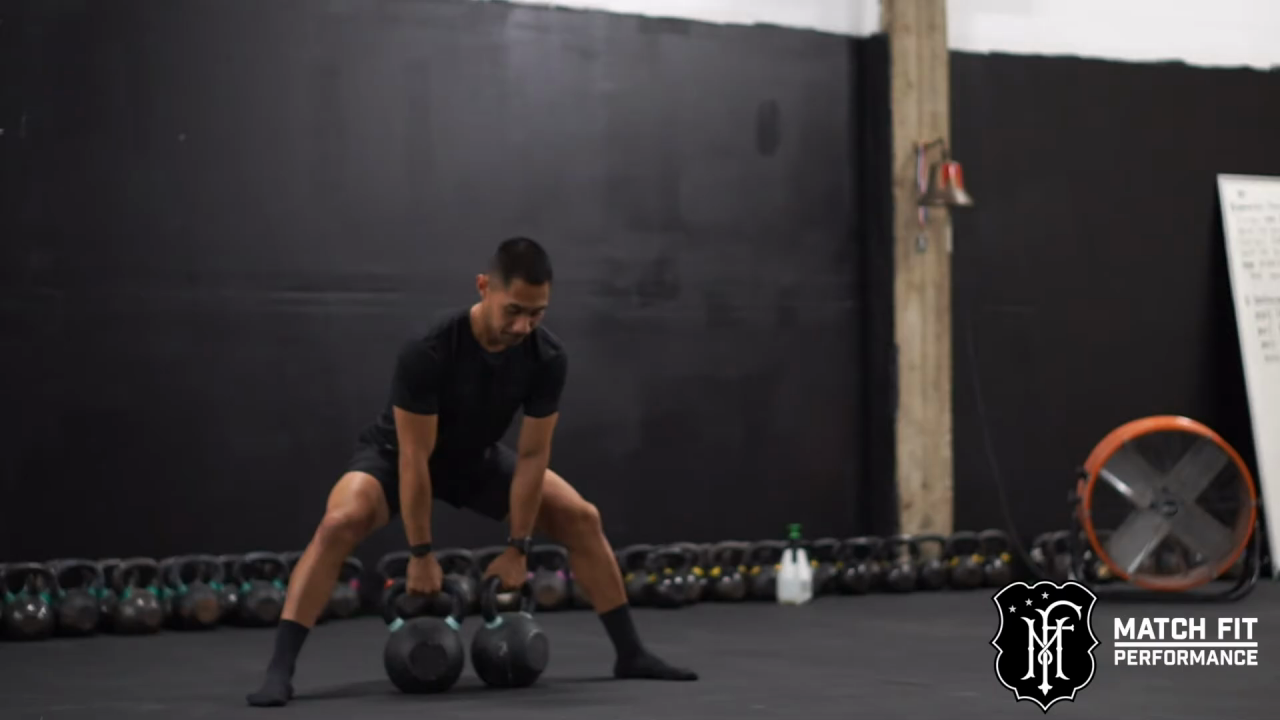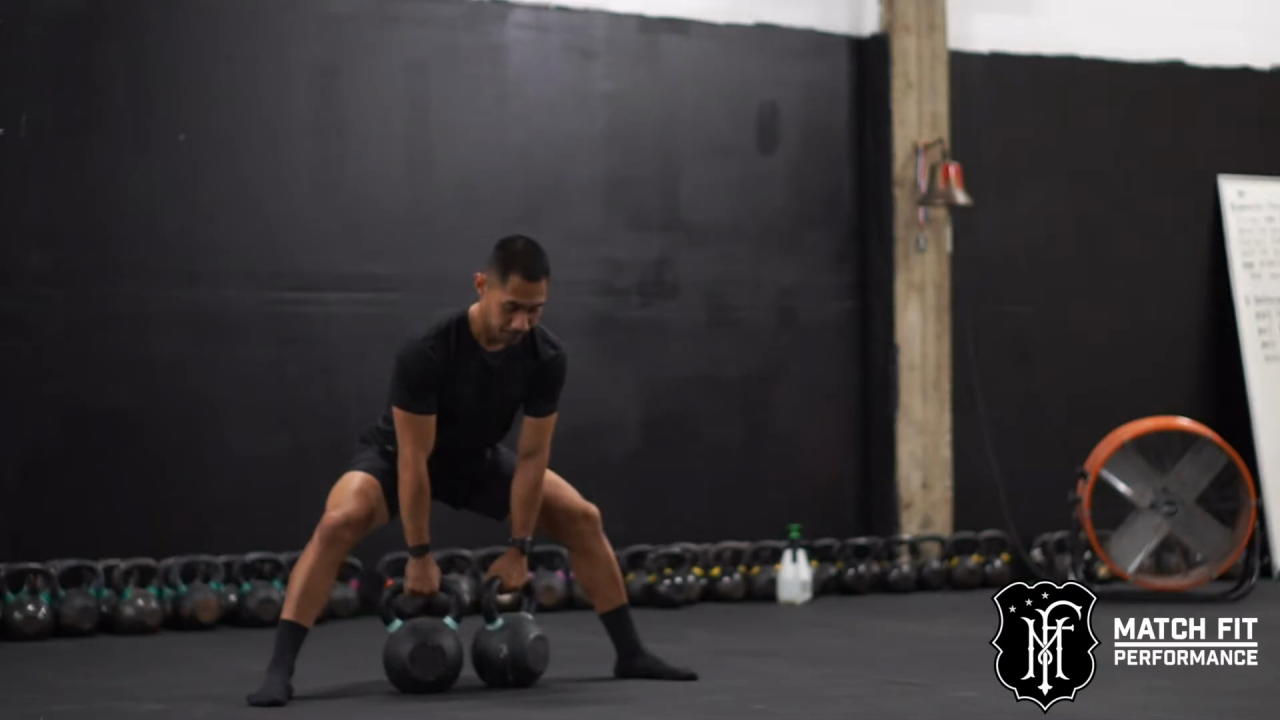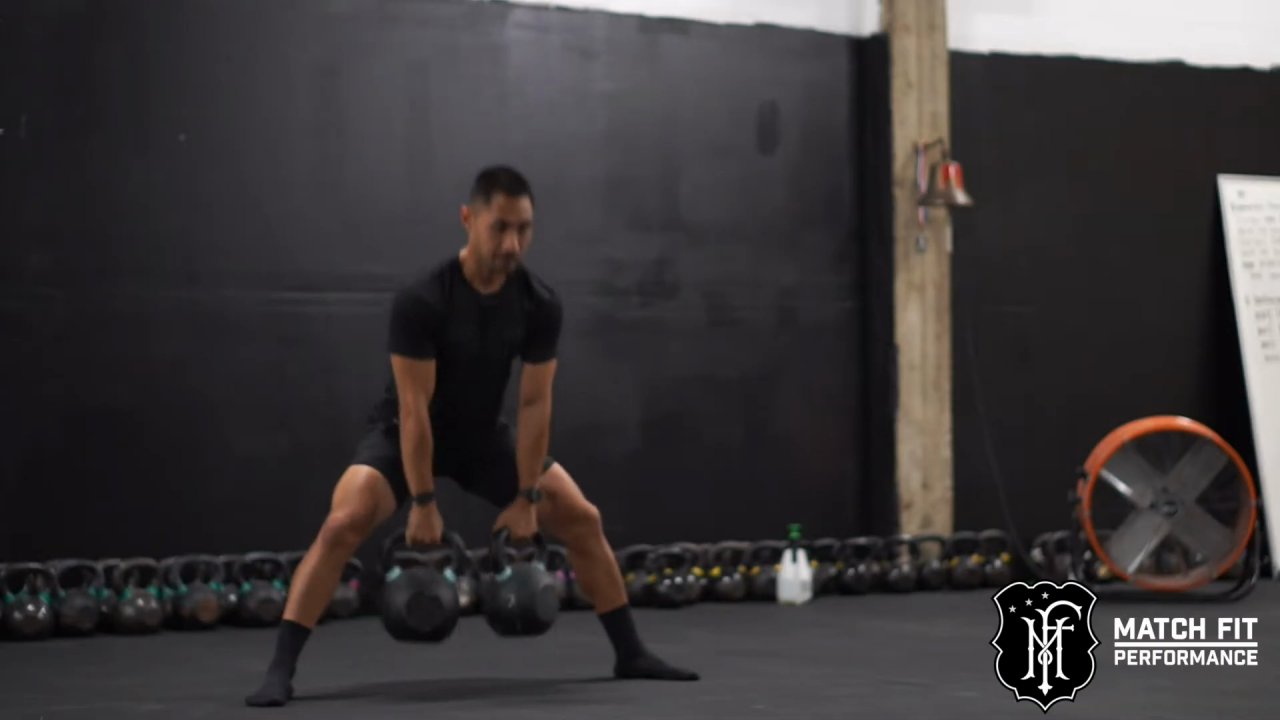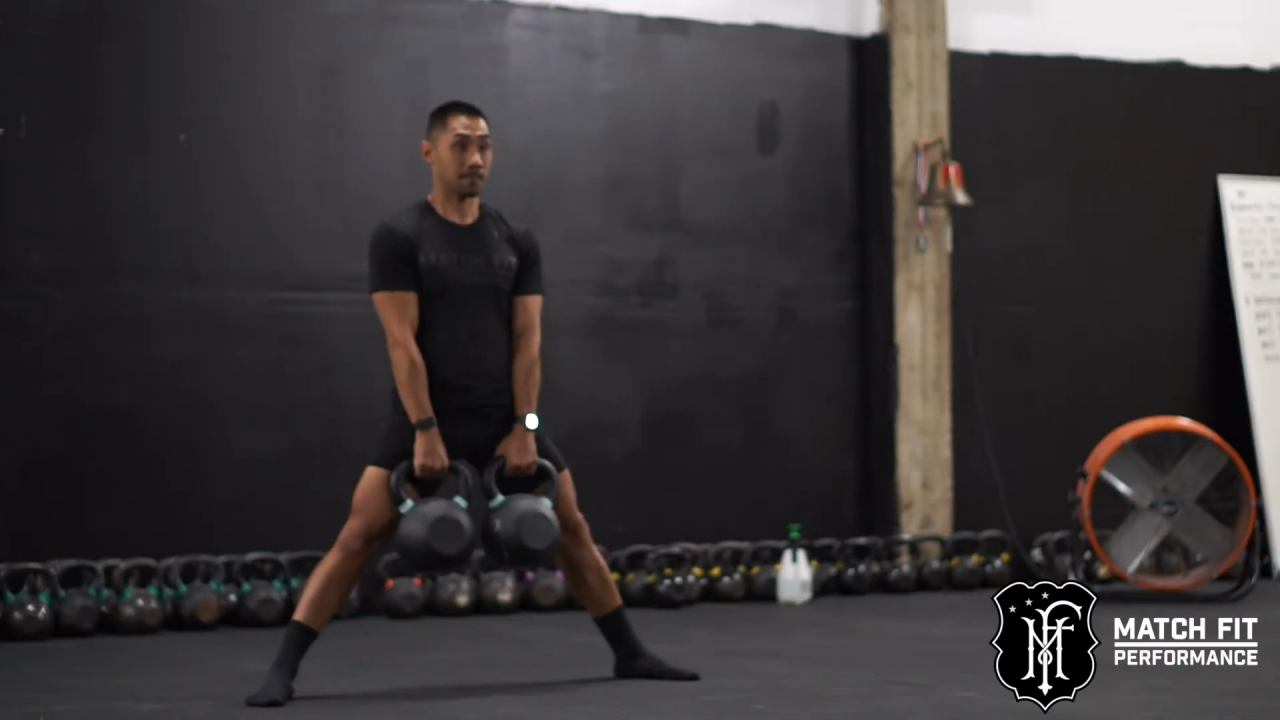
dt=0.5s
person 1, frame 1
left shoulder: (547, 357)
right shoulder: (426, 352)
left elbow: (533, 455)
right elbow: (414, 459)
left wrist: (517, 549)
right wrist: (421, 556)
left hip: (475, 456)
right hip: (396, 453)
left knee: (582, 518)
right knee: (339, 525)
left ankle: (631, 653)
right ankle: (280, 670)
person 1, frame 2
left shoulder: (547, 358)
right shoulder: (425, 353)
left elbow: (532, 457)
right elbow: (413, 461)
left wrist: (517, 550)
right wrist: (420, 556)
left hip: (477, 458)
right hip: (396, 454)
left knee: (583, 519)
right knee: (338, 524)
left ankle: (631, 653)
right ankle: (280, 669)
person 1, frame 3
left shoulder: (540, 303)
right shoulder: (421, 300)
left elbow: (534, 404)
right elbow: (415, 409)
left wrist: (525, 500)
right wrist: (423, 505)
left hip: (482, 434)
right hip: (404, 435)
left knee: (583, 519)
right knee: (342, 527)
left ankle: (632, 653)
right ankle: (280, 670)
person 1, frame 4
left shoulder: (517, 241)
right shoulder: (398, 236)
left elbow: (527, 340)
right elbow: (402, 341)
left wrist: (524, 428)
right wrist: (425, 431)
left hip: (503, 419)
right hip: (425, 418)
left knee: (571, 531)
right knee: (359, 538)
left ankle: (630, 654)
right ankle: (282, 670)
